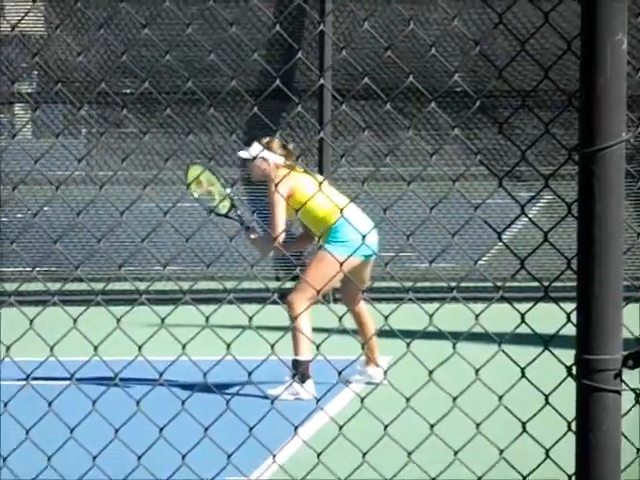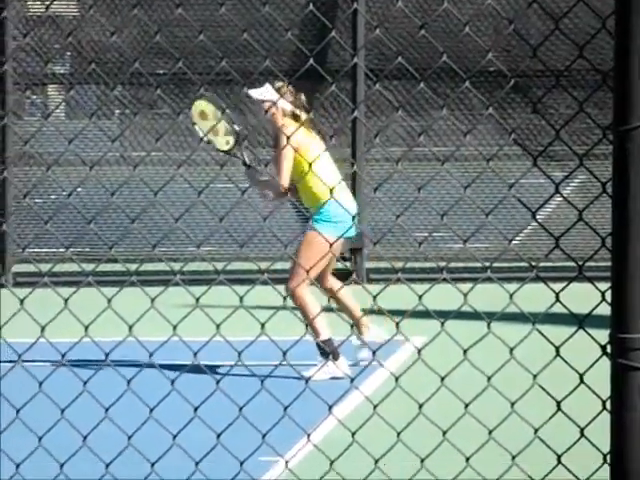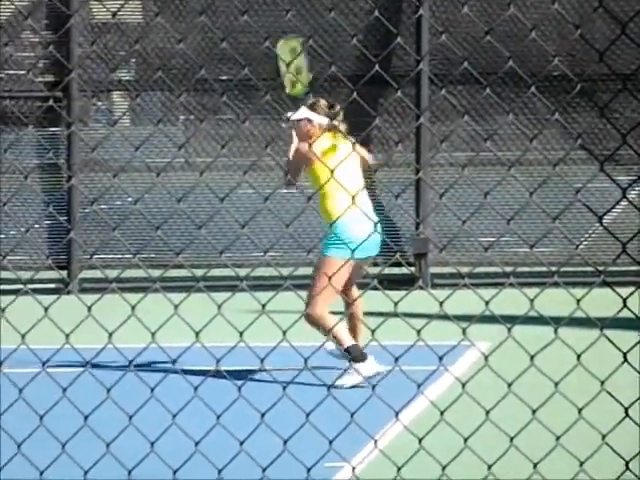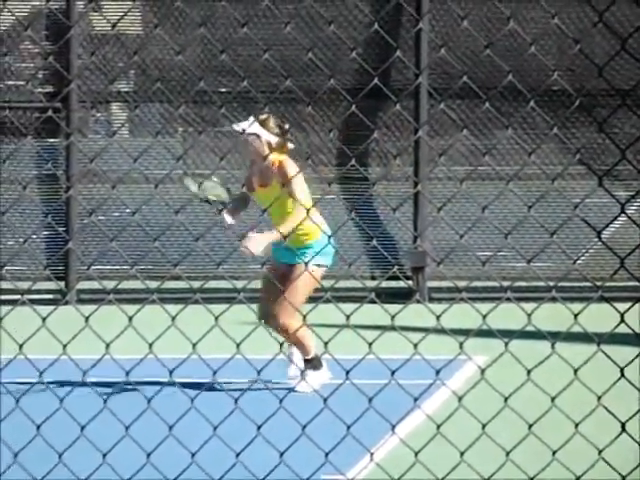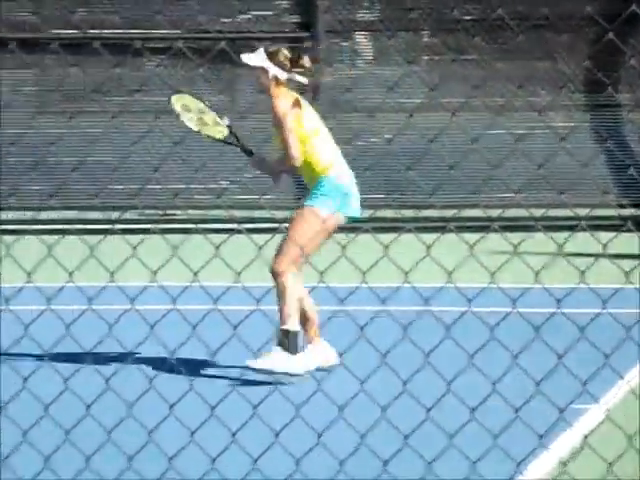
dt=1s
person 1, frame 1
left shoulder: (279, 183)
right shoulder: (300, 178)
left elbow: (276, 239)
right elbow: (310, 235)
left wrist: (258, 241)
right wrist: (265, 243)
left hip: (346, 235)
right hip: (365, 232)
left knee: (297, 302)
right knee: (353, 300)
left ankle: (302, 381)
right ankle: (373, 367)
person 1, frame 2
left shoulder: (288, 133)
right shoulder: (300, 131)
left elbow: (282, 184)
left wrist: (258, 181)
right wrist: (265, 185)
left hip: (331, 211)
right hip: (340, 209)
left knee: (298, 285)
right knee: (323, 278)
left ankle: (333, 359)
right ankle: (366, 332)
person 1, frame 3
left shoulder: (305, 148)
right shoulder: (345, 141)
left elbow: (291, 178)
right elbow: (370, 160)
left hip: (346, 231)
right hip: (368, 227)
left knee: (315, 311)
right knee: (347, 286)
left ankle: (362, 361)
right ankle: (356, 351)
person 1, frame 4
left shoulder: (285, 166)
right shoulder: (255, 167)
left elbow: (305, 211)
right elbow: (243, 198)
left wrist: (268, 237)
right wrist: (231, 210)
left hip: (314, 246)
right hip: (285, 245)
left knee: (285, 316)
right knee: (267, 313)
left ankle: (316, 368)
right ankle: (300, 352)
person 1, frame 5
left shoulder: (280, 104)
right shoulder: (291, 100)
left elbow: (293, 159)
left wrist: (270, 166)
right wrist: (276, 167)
left hip: (332, 188)
right hip: (333, 187)
left knee: (283, 266)
right knee: (284, 266)
right ankle: (315, 347)
